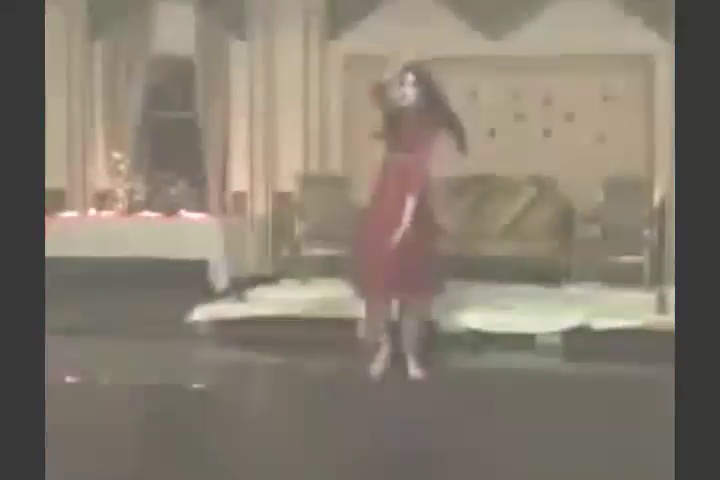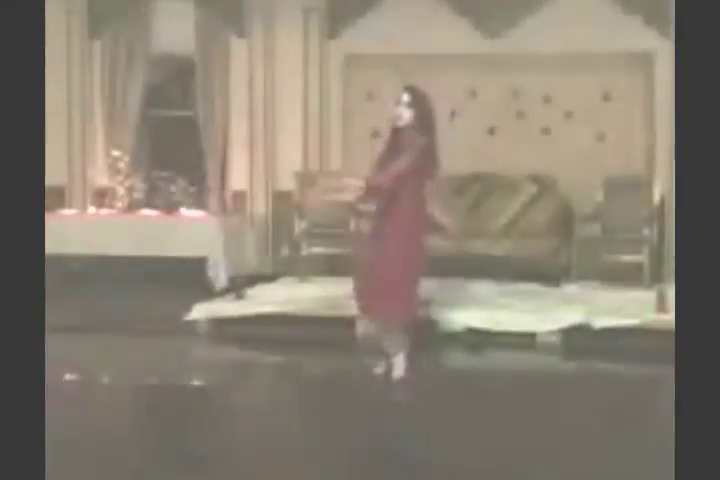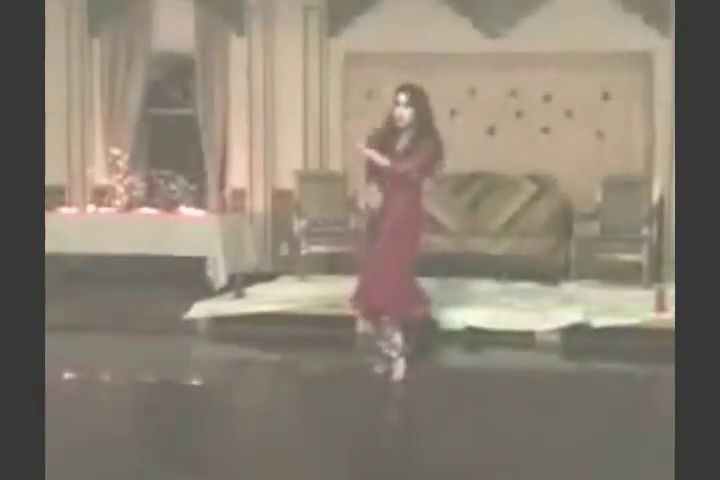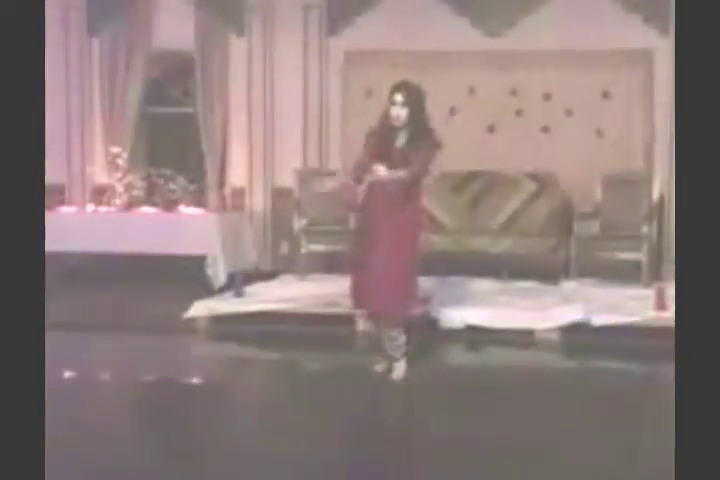
dt=0.3s
person 1, frame 1
left shoulder: (423, 122)
right shoulder: (395, 116)
left elbow: (419, 170)
right elbow: (378, 92)
left wrist: (409, 215)
right wrist: (395, 78)
left hip: (412, 205)
right hip: (386, 200)
left knee: (411, 281)
right knee: (377, 274)
left ankle: (411, 355)
right ankle: (380, 346)
person 1, frame 2
left shoulder: (419, 142)
right shoulder: (397, 141)
left elbow: (390, 178)
left hip: (404, 221)
right hip: (385, 218)
left knee: (389, 287)
right knee: (374, 285)
left ankle: (397, 352)
right ankle: (390, 352)
person 1, frame 3
left shoulder: (426, 144)
right shoulder: (382, 137)
left elbow: (404, 170)
right elbow: (372, 176)
left wrist: (372, 155)
right wrist: (373, 191)
left hip: (402, 217)
right hip: (380, 216)
left knee: (384, 283)
right knee: (379, 283)
left ankle: (396, 354)
right ankle: (390, 351)
person 1, frame 4
left shoulder: (424, 142)
right shoulder: (376, 137)
left elbow: (415, 172)
right elbow: (358, 172)
left wrist: (387, 175)
left hip: (402, 217)
right hip: (373, 215)
left knee: (389, 284)
right knee: (372, 285)
left ankle: (398, 355)
right ankle: (389, 353)
